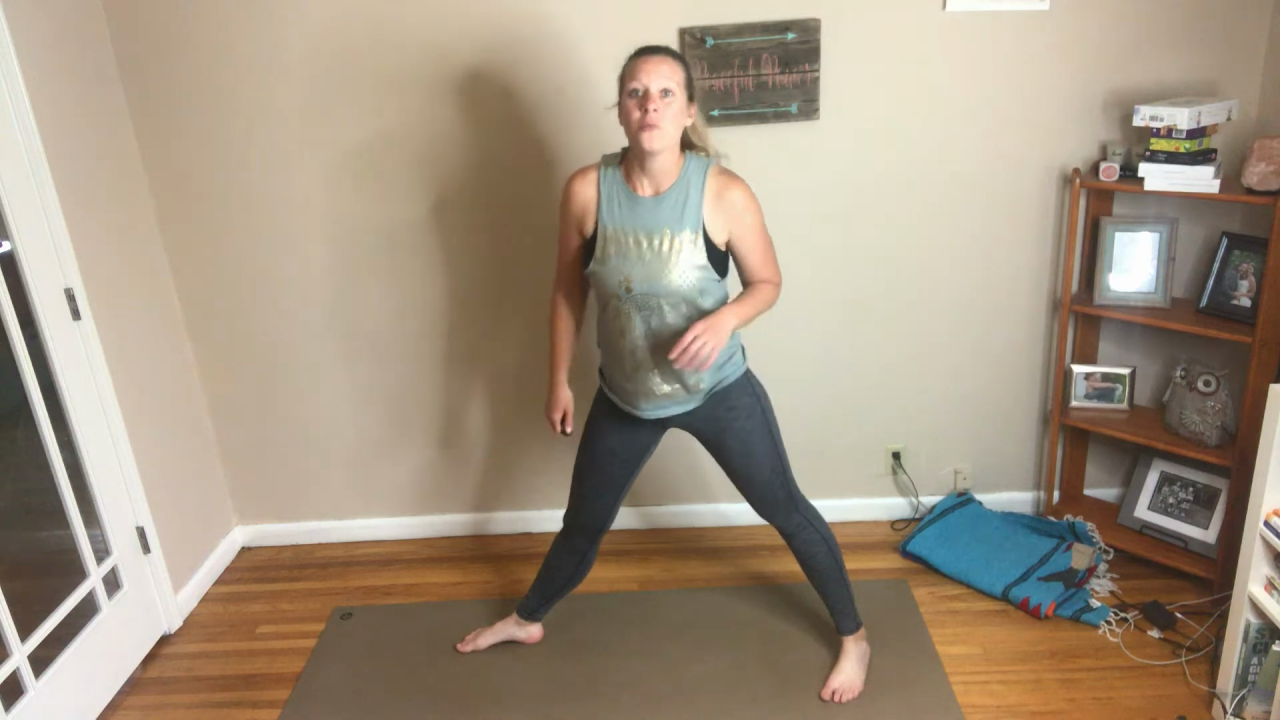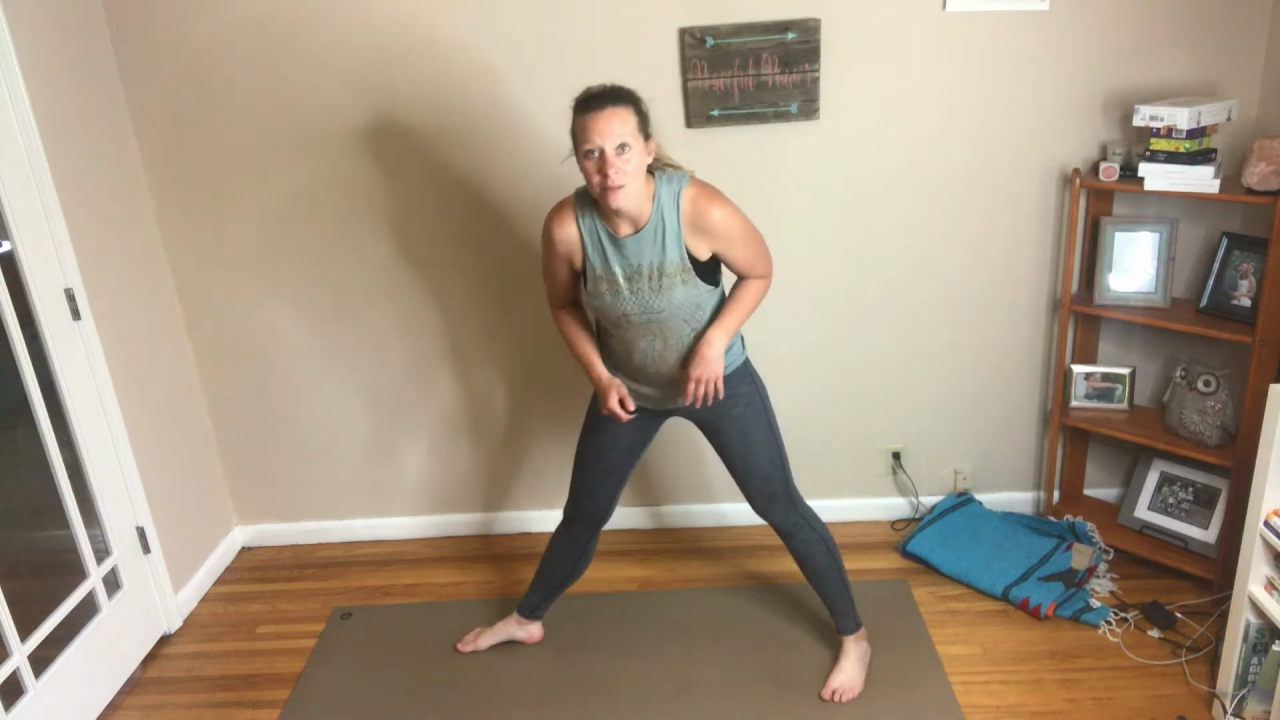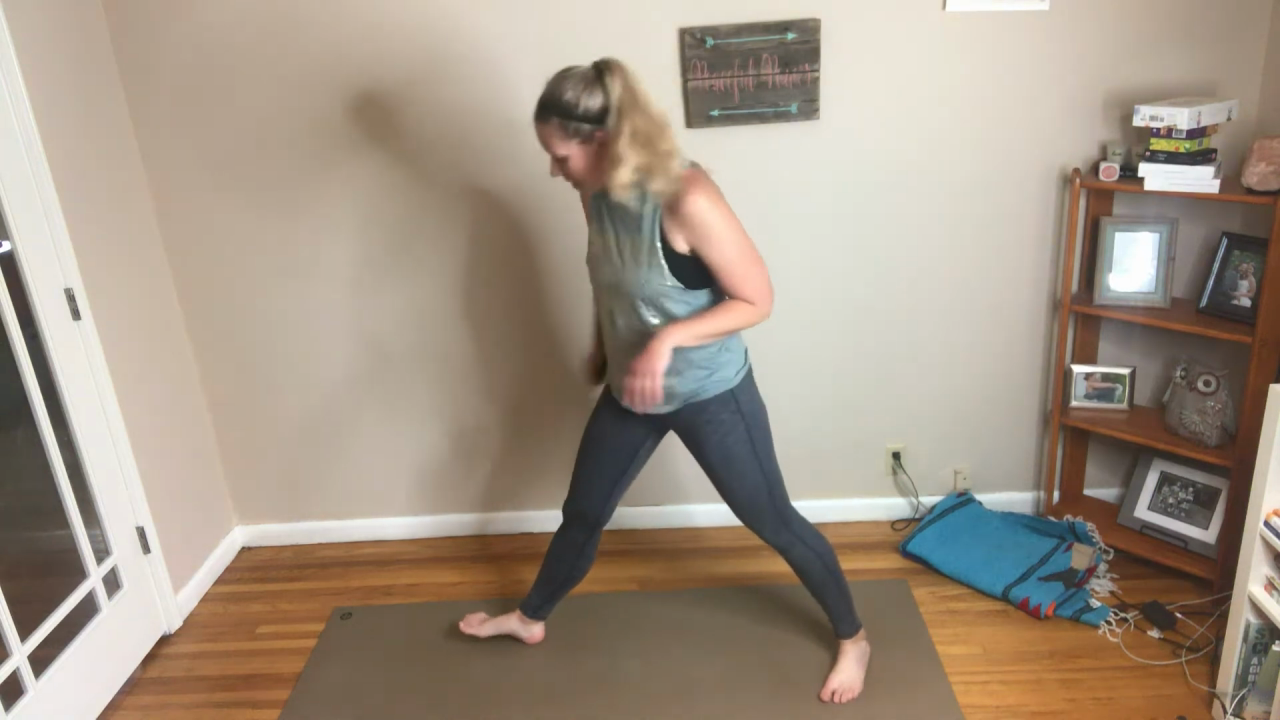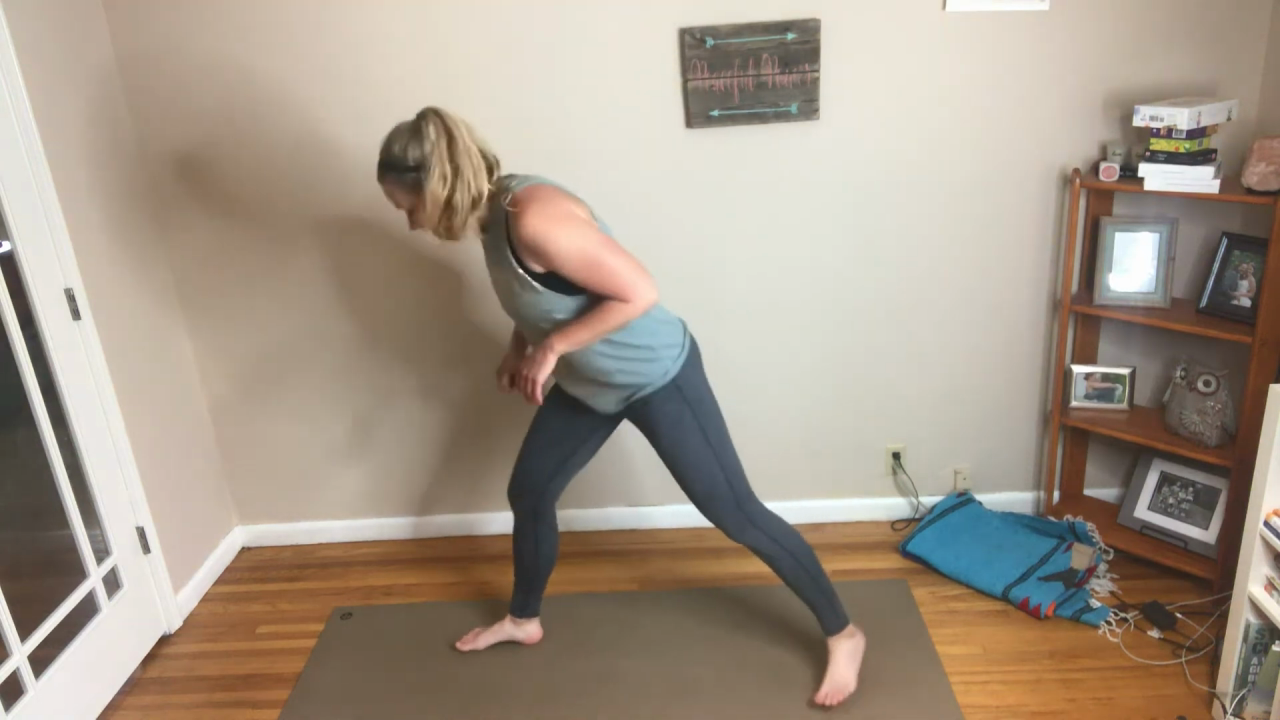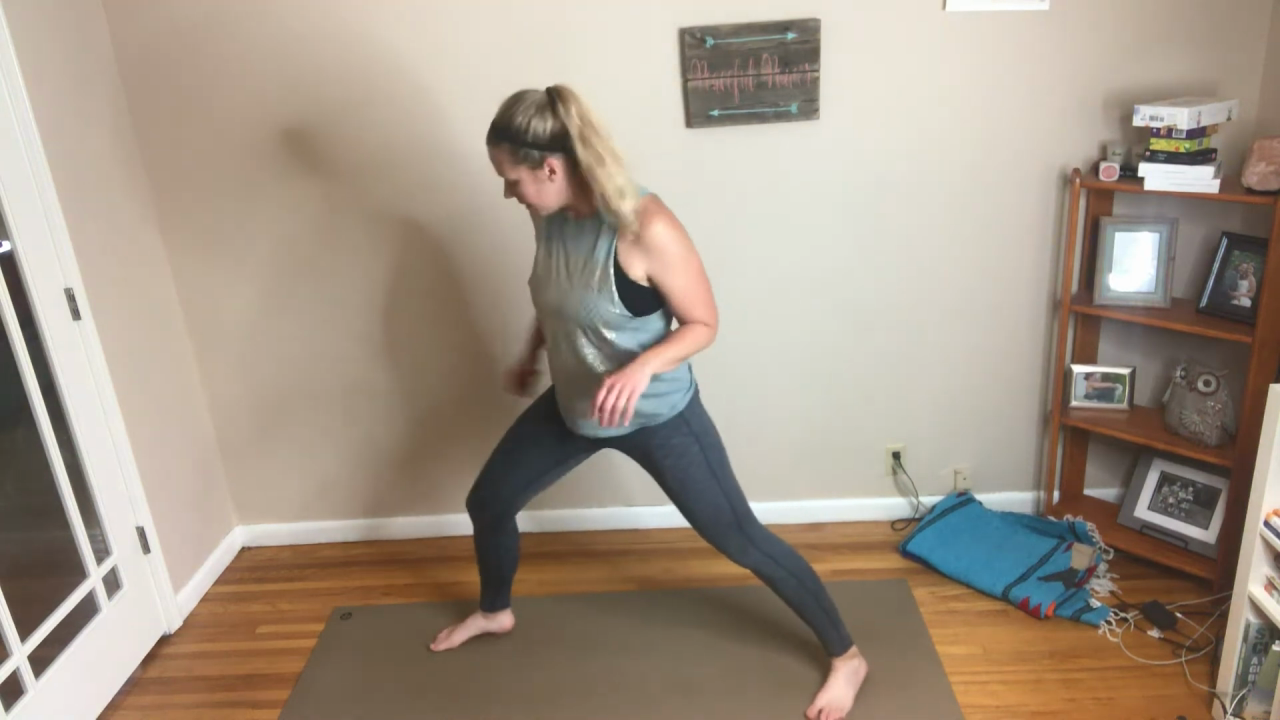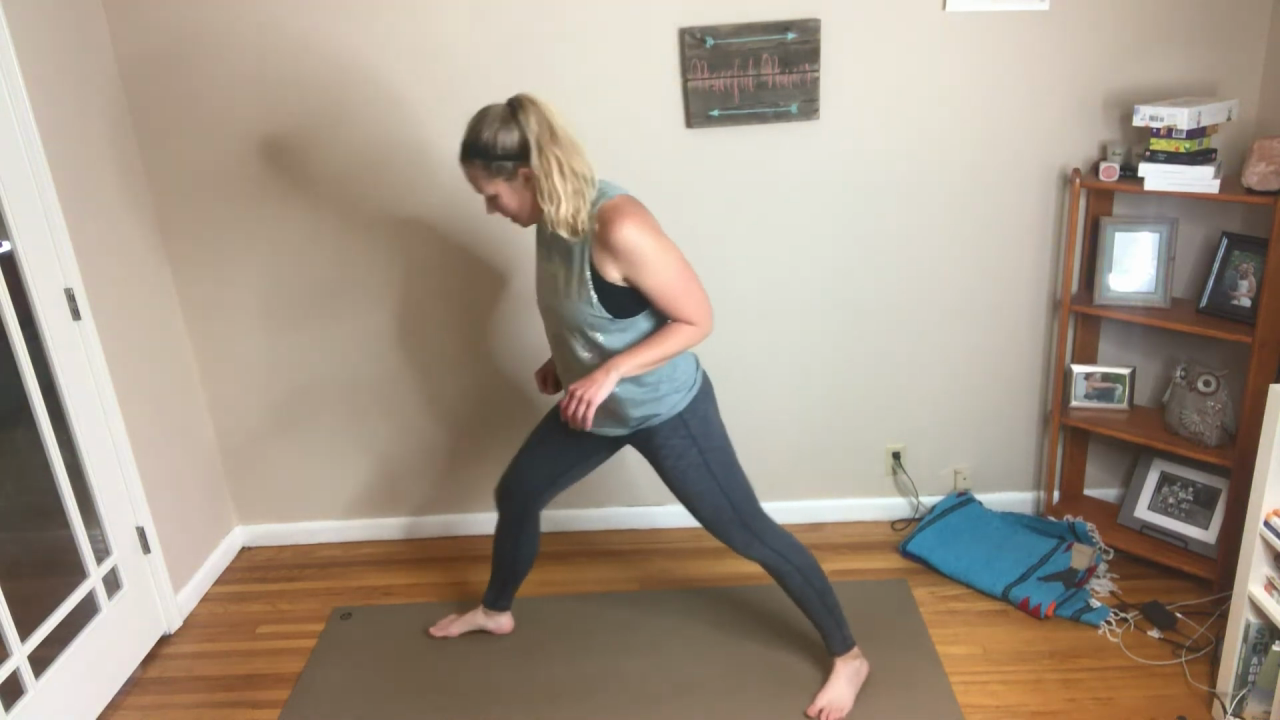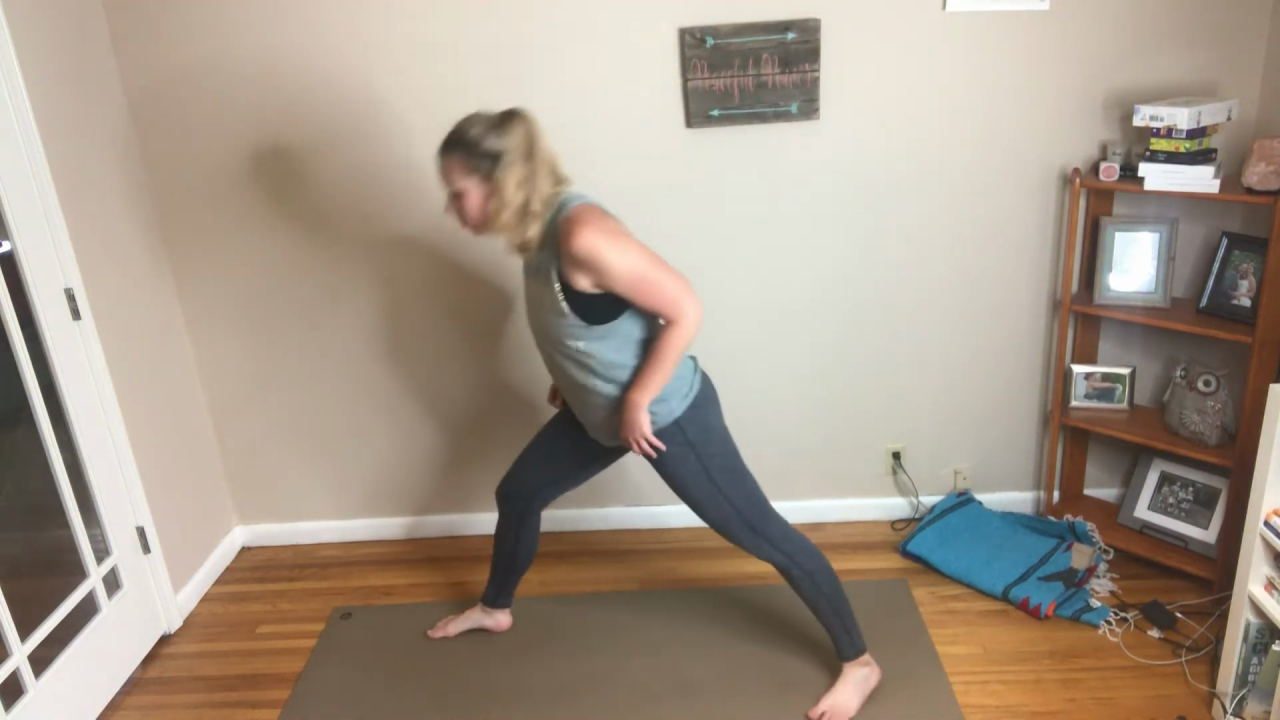
dt=0.7s
person 1, frame 1
left shoulder: (724, 193)
right shoulder: (586, 189)
left elbow: (767, 284)
right elbow: (569, 290)
left wrist: (727, 317)
right wrist: (559, 381)
left hip: (717, 391)
right hip: (624, 396)
left knee: (786, 511)
right knee: (583, 523)
left ankle: (853, 639)
right ankle: (526, 620)
person 1, frame 2
left shoulder: (702, 209)
right shoulder: (566, 226)
left elbow: (759, 272)
right elbow: (565, 308)
left wrist: (715, 339)
right wrist: (600, 378)
left hip: (717, 380)
right hip: (626, 387)
left knee: (783, 508)
right knee: (583, 512)
left ankle: (854, 638)
right ankle: (526, 618)
person 1, frame 3
left shoulder: (689, 198)
right shoulder: (597, 191)
left elbow: (756, 302)
left wrist: (669, 340)
right wrist: (603, 351)
left hip: (711, 394)
right hip: (628, 392)
left knee: (774, 523)
right knee: (582, 512)
left ankle: (852, 640)
right ankle: (530, 618)
person 1, frame 4
left shoulder: (532, 216)
right shoulder: (492, 212)
left elbow: (637, 292)
left wrist: (552, 348)
right wrist: (520, 346)
left hip: (657, 376)
right hip: (584, 382)
left knee: (739, 515)
right knee: (529, 493)
left ankle: (843, 636)
right ankle: (523, 619)
person 1, frame 5
left shoulder: (646, 227)
right shoulder: (550, 214)
left elbow: (702, 326)
left wrist: (639, 370)
right wrist: (532, 353)
left hip: (657, 413)
right hip: (570, 405)
left knee: (741, 539)
right knee: (487, 501)
left ankle: (845, 657)
right ankle: (494, 611)
person 1, frame 6
left shoulder: (616, 225)
right shoulder: (552, 217)
left elbow: (695, 319)
left wrist: (607, 373)
right wrist: (563, 363)
left hip: (667, 409)
right hip: (595, 405)
left knee: (750, 533)
right knee: (517, 493)
left ankle: (848, 657)
right ankle: (496, 611)
person 1, frame 7
left shoulder: (580, 233)
right shoulder: (533, 228)
left elbow: (684, 310)
left wrist: (638, 402)
right wrist: (570, 380)
left hip: (666, 414)
right hip: (598, 412)
left knee: (761, 534)
right knee: (516, 493)
left ankle: (859, 663)
right ankle: (494, 608)
